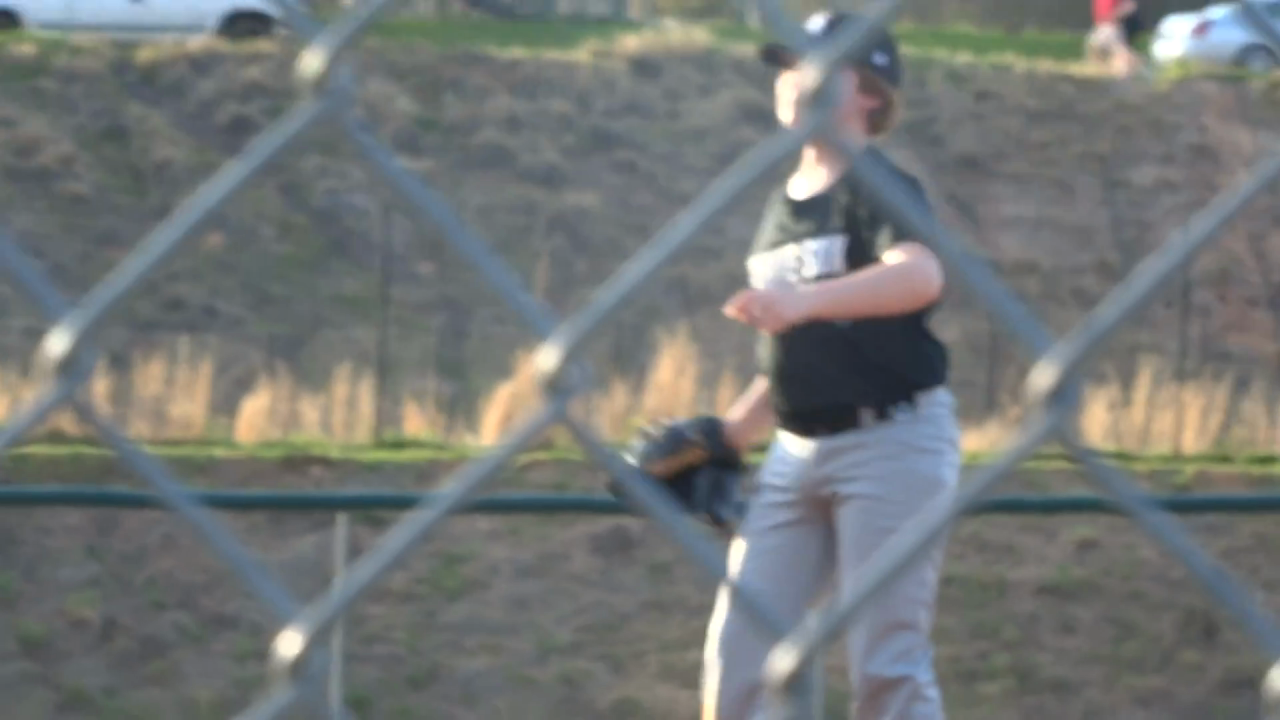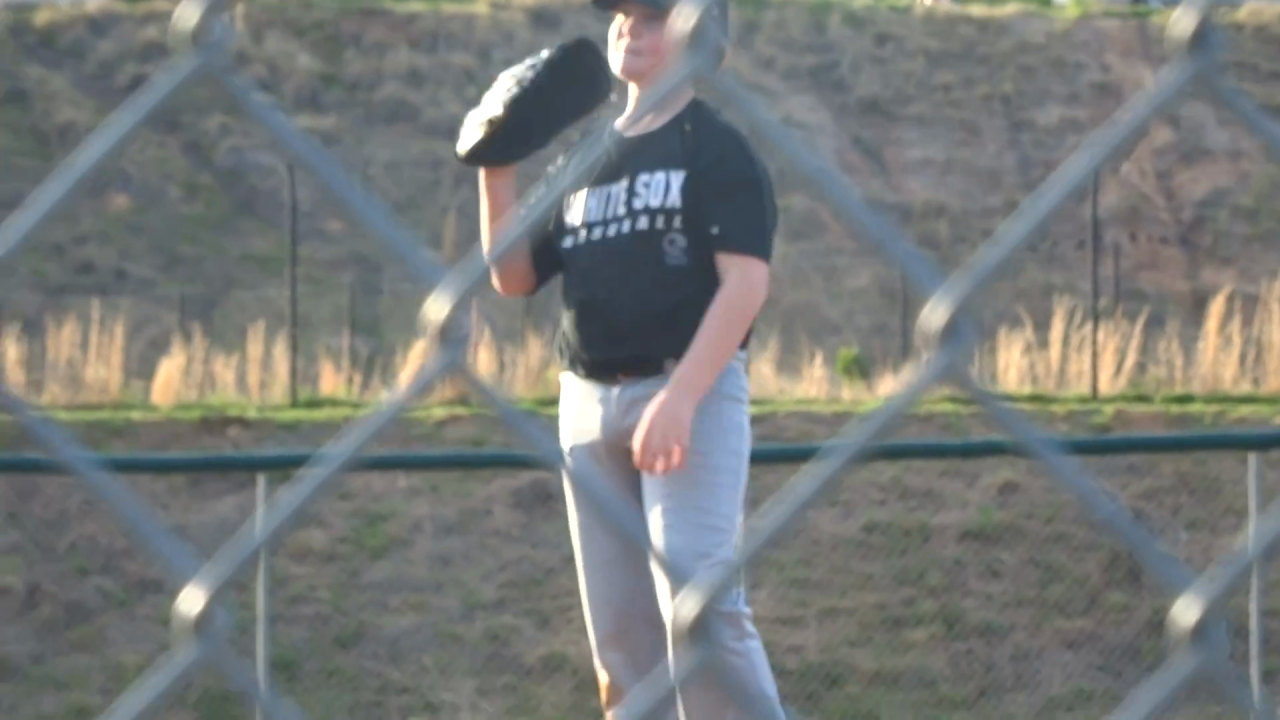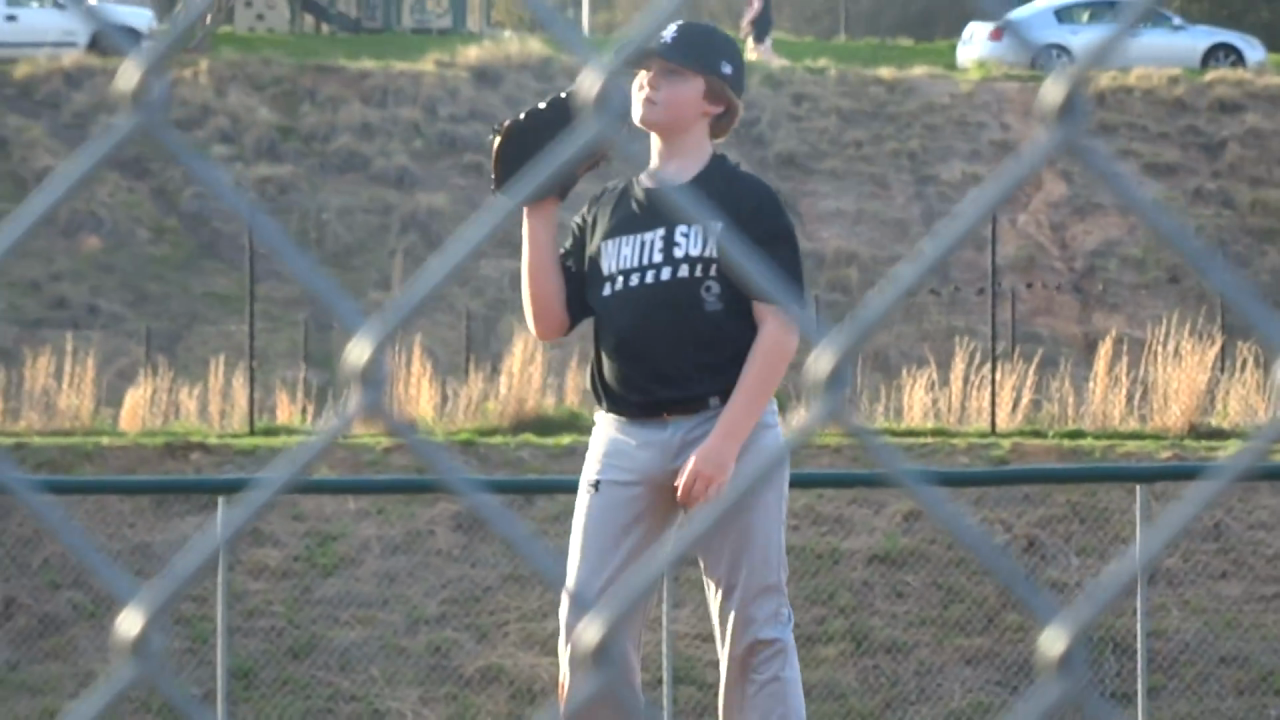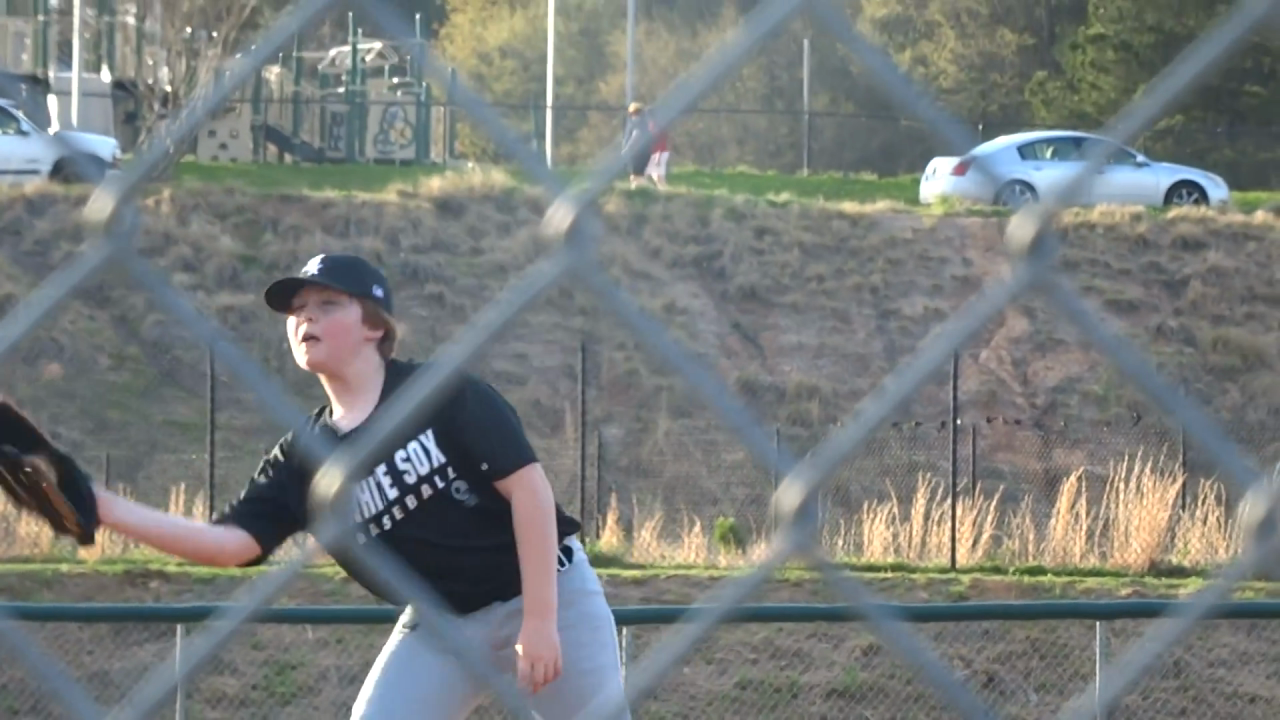
dt=1s
person 1, frame 1
right shoulder: (781, 205)
left elbow: (923, 279)
left wrist: (807, 307)
right wrist: (737, 425)
left hip: (894, 443)
right hip: (798, 452)
left knee: (886, 662)
right knee: (742, 643)
person 1, frame 2
left shoulder: (717, 147)
left elbow: (744, 286)
right elbow: (513, 278)
left wrist: (681, 398)
right wrist: (492, 173)
left hip: (691, 401)
right hip: (590, 404)
left knee: (698, 602)
right knee: (618, 618)
person 1, frame 3
left shoulder: (747, 199)
right shoulder: (603, 206)
left elbow: (780, 328)
right elbow: (549, 322)
left wrist: (726, 439)
right wrist: (537, 212)
left hip: (727, 430)
right hip: (623, 438)
left knee: (754, 625)
right knee: (587, 624)
person 1, frame 4
left shoulder: (445, 393)
right shoulder: (308, 452)
left elbow: (528, 488)
right elbow: (230, 542)
left wrist: (540, 619)
right wrist: (104, 506)
left hip: (550, 594)
